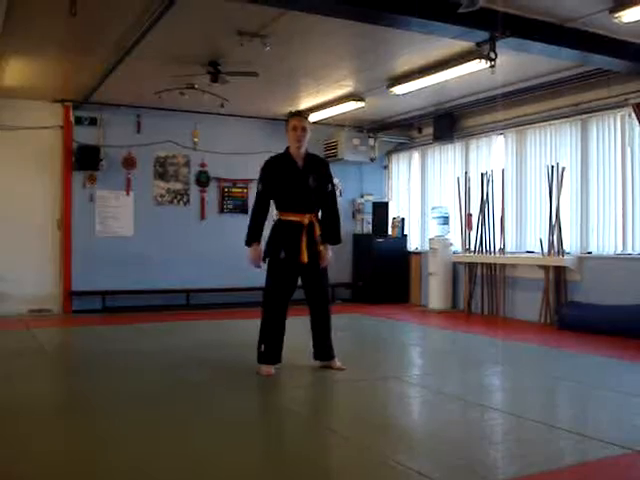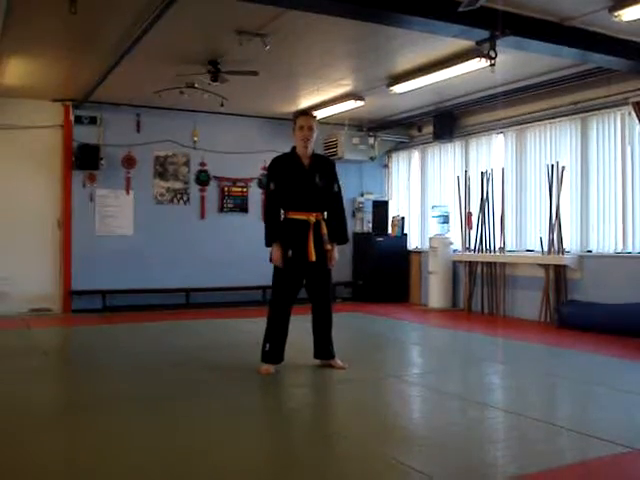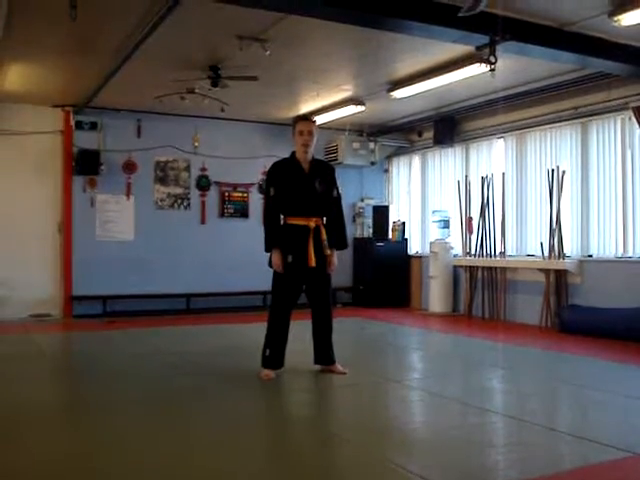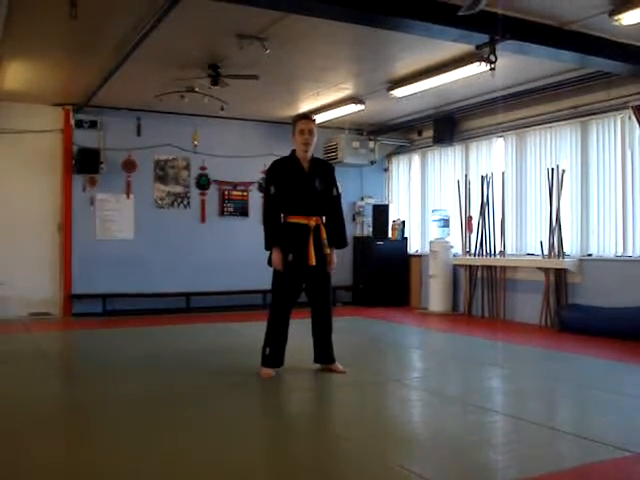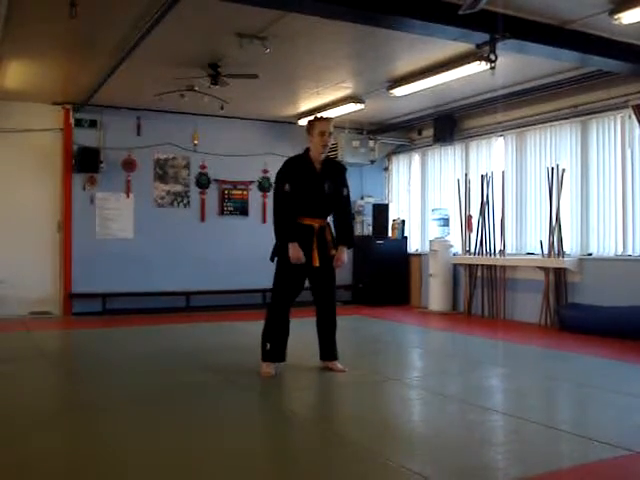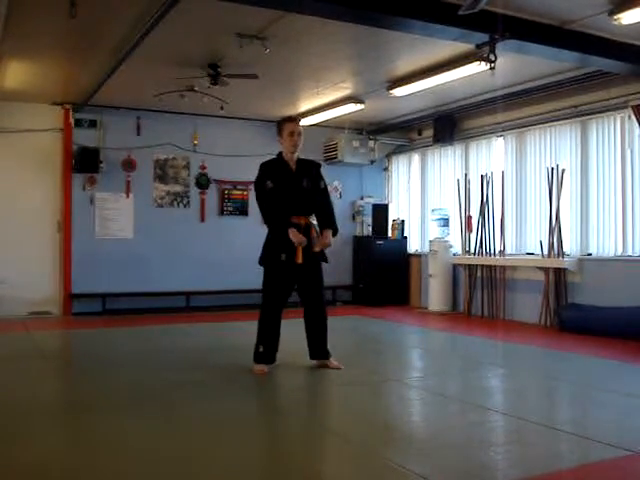
dt=0.7s
person 1, frame 1
left shoulder: (321, 166)
right shoulder: (274, 165)
left elbow: (330, 206)
right elbow: (261, 205)
left wrist: (328, 243)
right wrist: (254, 242)
left hip: (314, 236)
right hip: (285, 235)
left knee: (320, 299)
right knee: (276, 299)
left ankle: (325, 355)
right ankle: (267, 358)
person 1, frame 2
left shoulder: (327, 166)
right shoulder: (280, 164)
left elbow: (336, 206)
right elbow: (272, 206)
left wrist: (335, 243)
right wrist: (275, 243)
left hip: (319, 237)
right hip: (291, 235)
left knee: (322, 298)
right knee: (282, 298)
left ankle: (326, 354)
right ankle: (270, 357)
person 1, frame 3
left shoulder: (326, 171)
right shoulder: (279, 169)
left elbow: (335, 211)
right elbow: (271, 212)
left wrist: (334, 248)
right wrist: (274, 249)
left hip: (318, 242)
right hip: (290, 240)
left knee: (322, 303)
right knee: (281, 304)
left ankle: (326, 359)
right ankle: (271, 362)
person 1, frame 4
left shoulder: (326, 170)
right shoulder: (279, 168)
left elbow: (334, 210)
right elbow: (271, 211)
left wrist: (333, 247)
right wrist: (275, 247)
left hip: (318, 241)
right hip: (290, 239)
left knee: (322, 302)
right knee: (282, 303)
left ankle: (326, 358)
right ankle: (270, 361)
person 1, frame 5
left shoulder: (337, 171)
right shoulder: (292, 167)
left elbow: (343, 209)
right elbow: (281, 208)
left wrist: (343, 245)
right wrist: (291, 243)
left hip: (323, 239)
right hip: (294, 238)
left knee: (327, 301)
right knee: (282, 299)
left ankle: (328, 356)
right ankle: (270, 357)
person 1, frame 6
left shoulder: (312, 169)
right shoulder: (268, 170)
left elbow: (323, 202)
right elbow: (268, 207)
left wrist: (328, 229)
right wrist: (288, 230)
left hip: (309, 240)
right hip: (280, 241)
left knee: (315, 301)
right knee: (273, 302)
left ankle: (321, 355)
right ankle: (263, 358)
